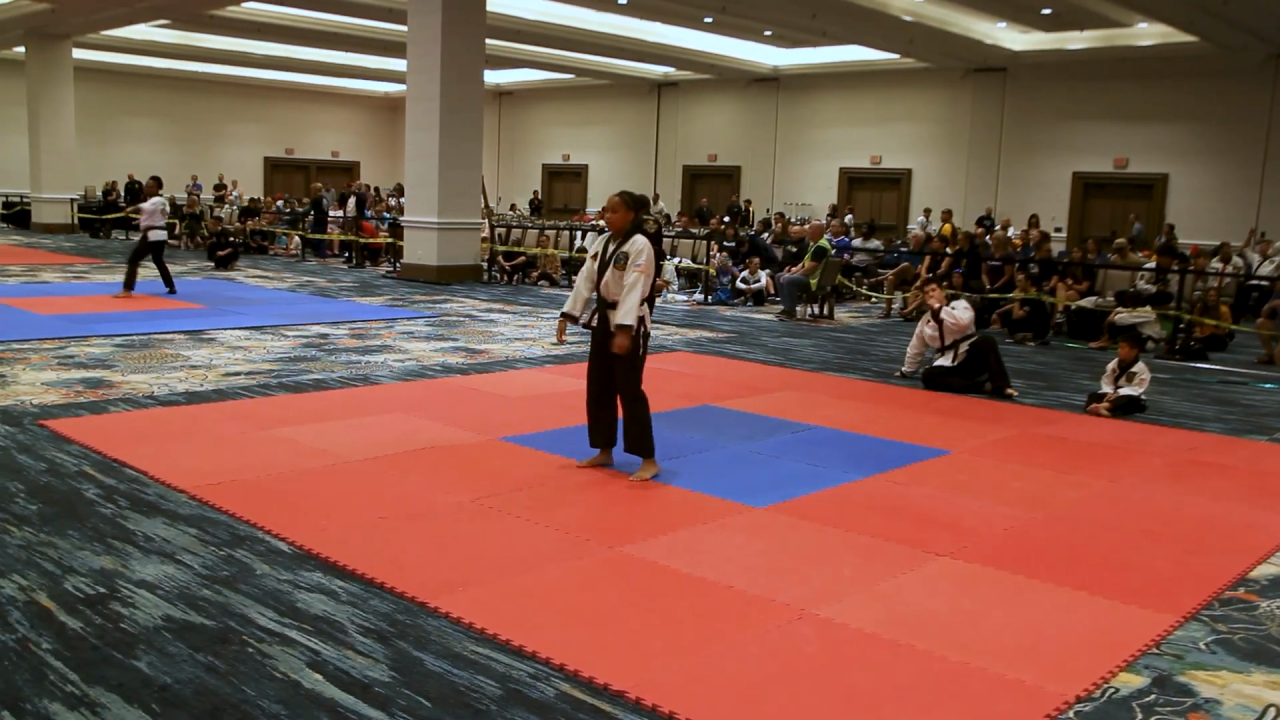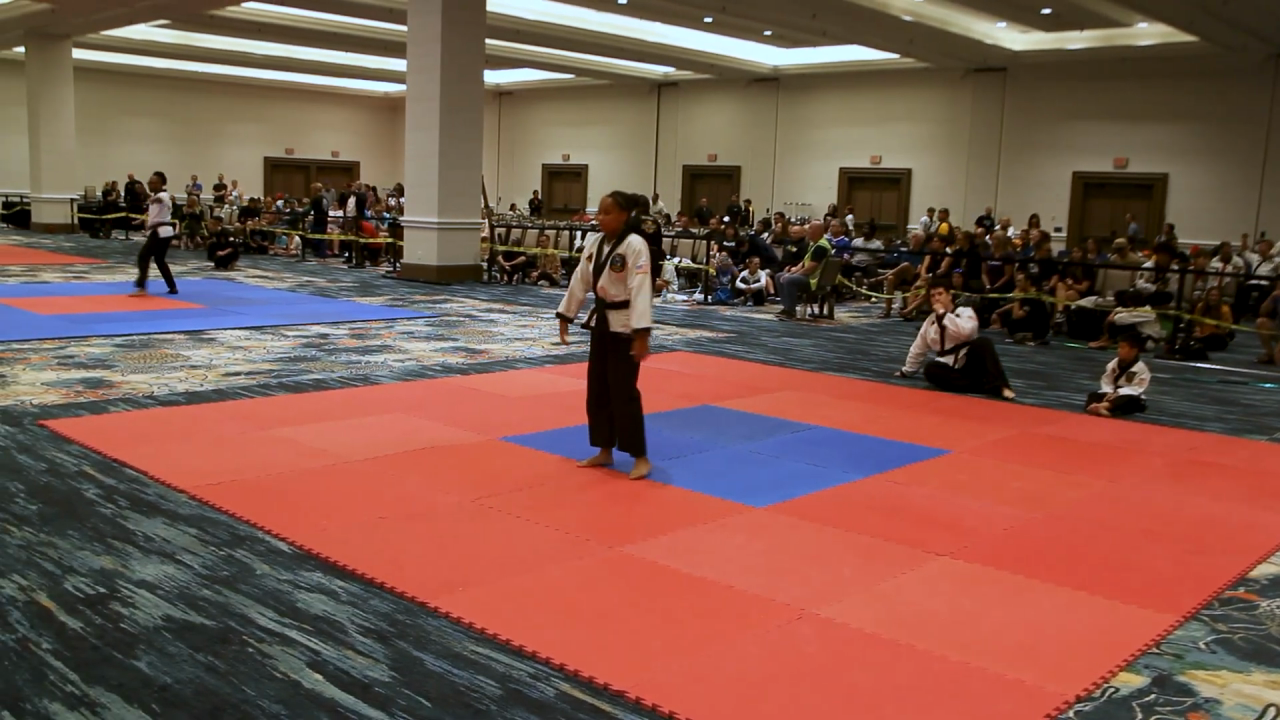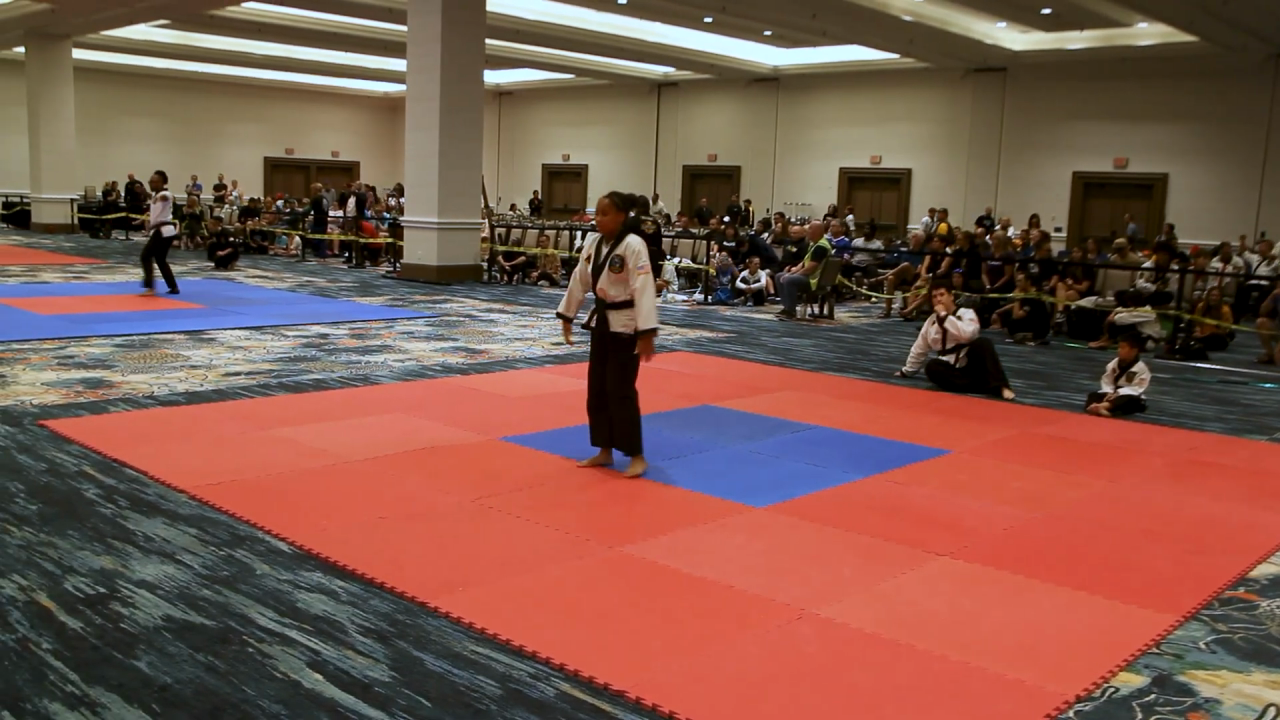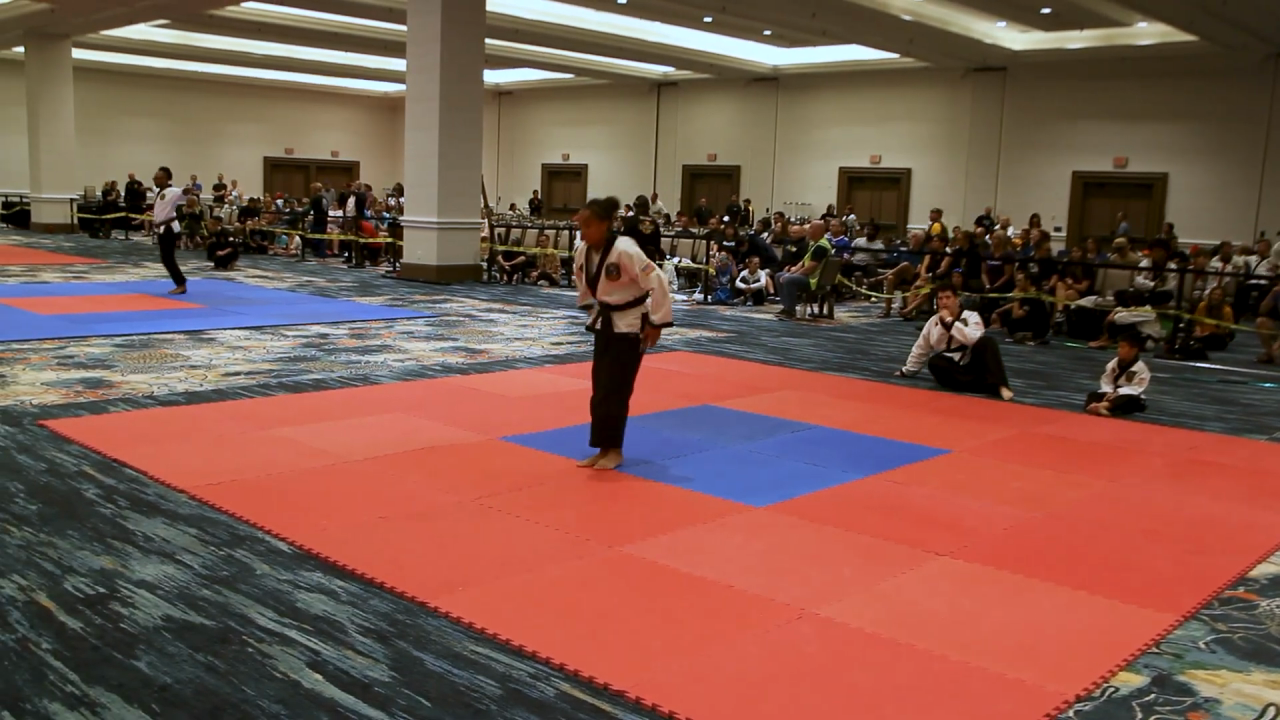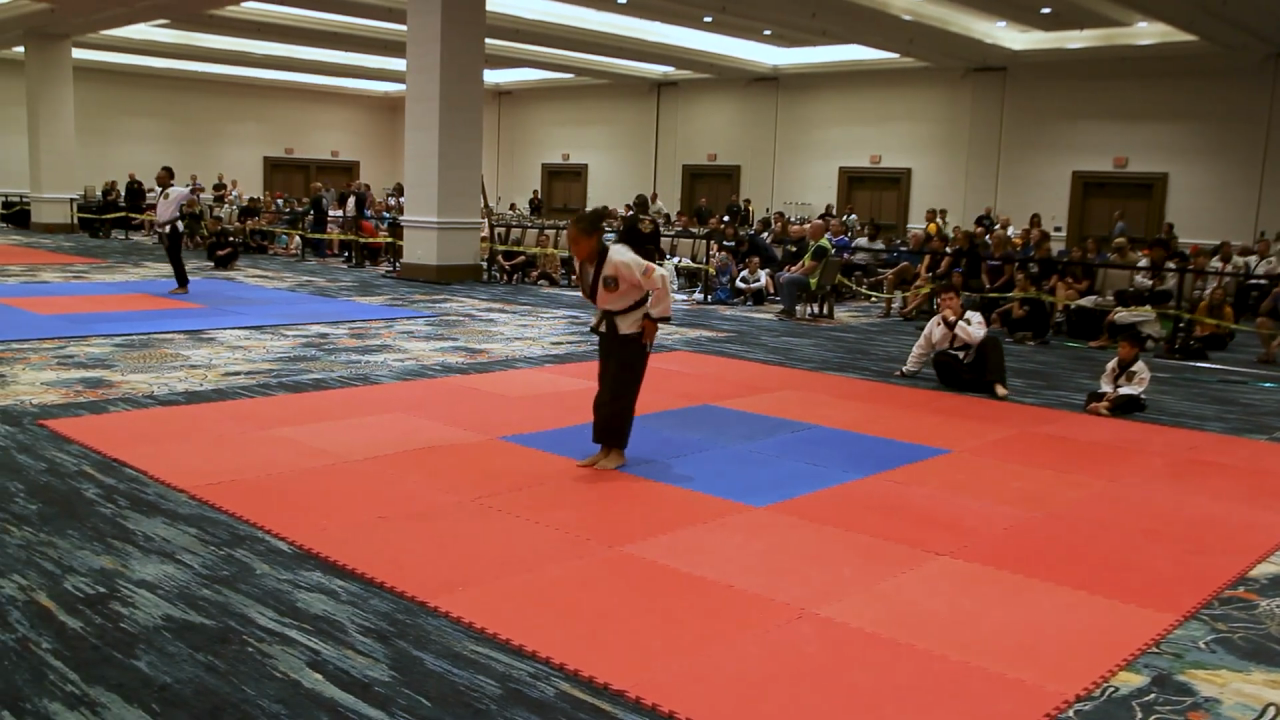
dt=0.1s
person 1, frame 1
left shoulder: (640, 245)
right shoulder: (602, 242)
left elbow: (633, 289)
right elbow: (585, 280)
left wrist: (624, 330)
right wrist: (568, 316)
left hip: (630, 325)
right hip: (603, 321)
left knee: (630, 391)
right knee: (598, 390)
left ankle: (649, 460)
right ankle: (604, 452)
person 1, frame 2
left shoulder: (635, 246)
right shoulder: (595, 242)
left elbow: (640, 290)
right elbow: (580, 281)
left wrist: (641, 334)
right wrist: (566, 316)
left hip: (625, 325)
right hip: (601, 321)
left knee: (623, 391)
right knee: (597, 390)
left ankle: (641, 458)
right ankle: (605, 451)
person 1, frame 3
left shoulder: (633, 246)
right shoulder: (593, 242)
left elbow: (643, 290)
right elbow: (579, 281)
left wrist: (646, 333)
right wrist: (567, 316)
left hip: (626, 325)
right hip: (601, 321)
left knee: (621, 391)
right knee: (597, 389)
left ankle: (636, 457)
right ankle: (605, 451)
person 1, frame 4
left shoulder: (624, 250)
right shoulder: (584, 249)
left elbow: (656, 283)
left wrist: (656, 323)
right wrist: (590, 308)
left hip: (629, 327)
right hip: (604, 323)
left knee: (614, 389)
right knee: (601, 388)
left ankle: (613, 450)
right ankle: (603, 449)
person 1, frame 5
left shoulder: (620, 259)
right shoulder: (581, 259)
left elbow: (660, 280)
left wrist: (654, 318)
left hip: (633, 326)
right hip: (609, 325)
left knee: (621, 391)
right knee: (606, 388)
left ankle: (616, 451)
right ankle: (606, 448)
